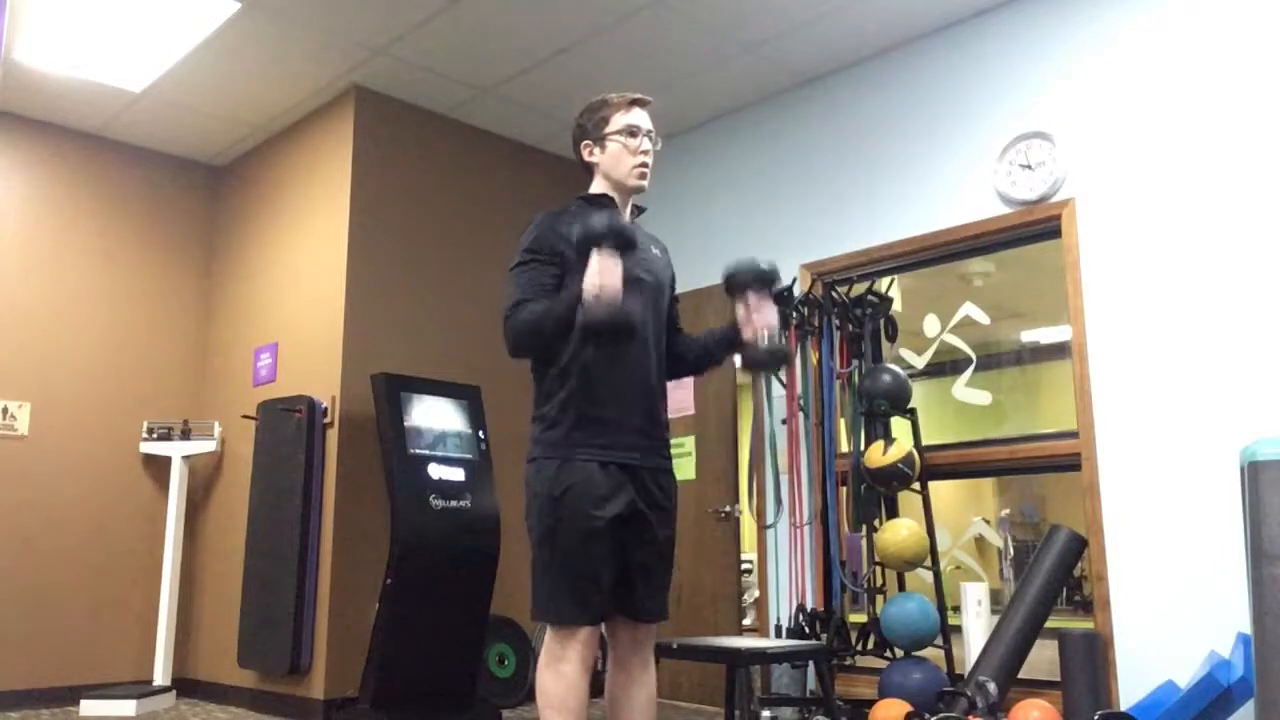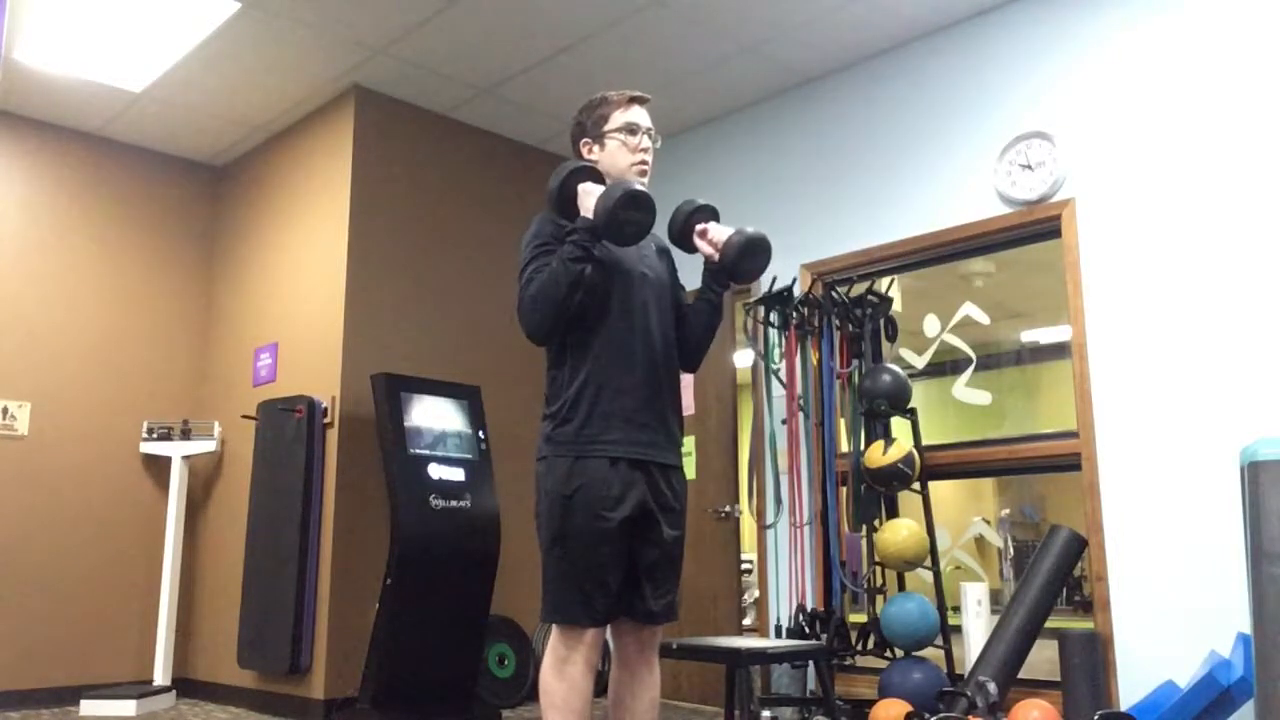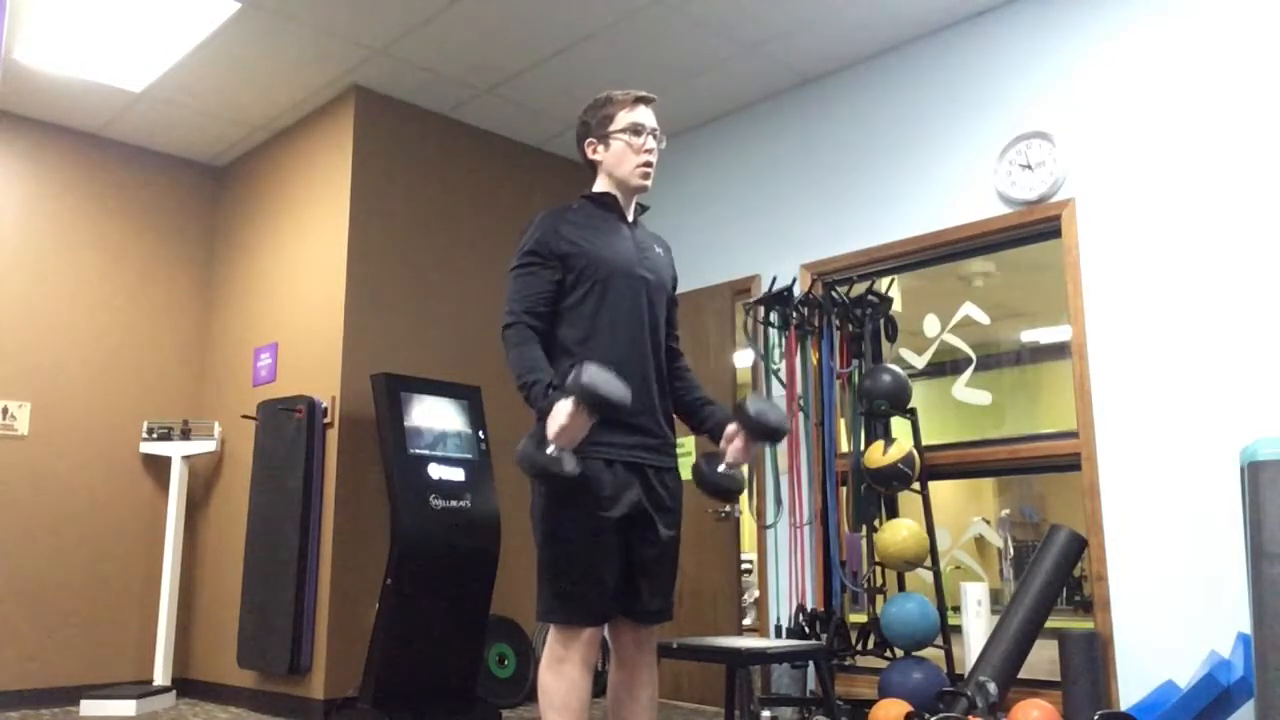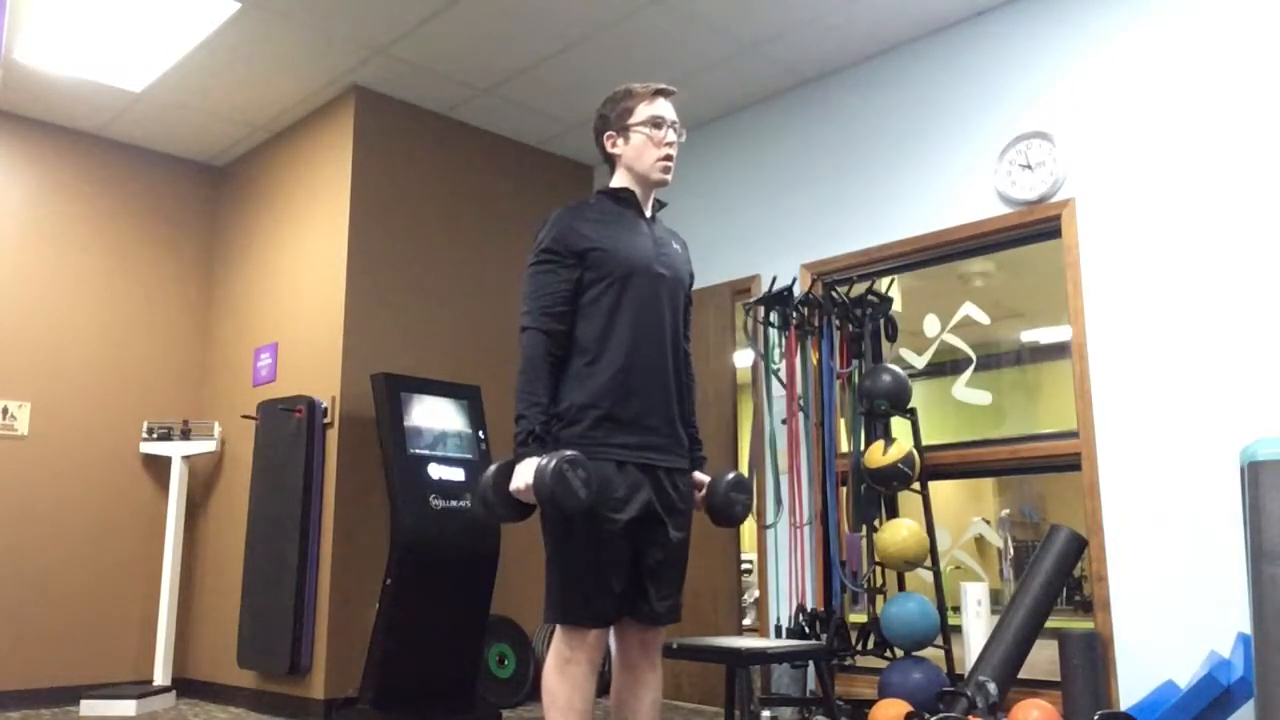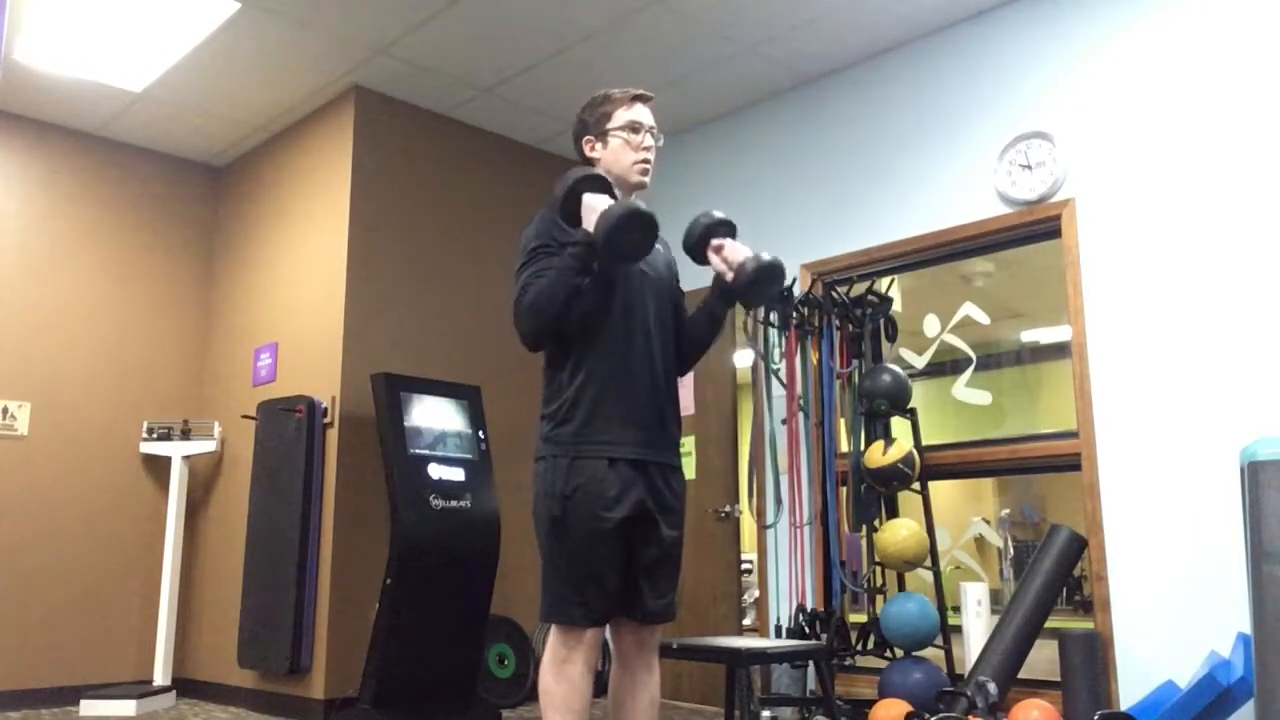
dt=1s
person 1, frame 1
left shoulder: (654, 250)
right shoulder: (557, 230)
right elbow: (519, 327)
left wrist: (731, 337)
right wrist: (579, 300)
left hip: (647, 464)
right hip: (576, 458)
left knee: (638, 631)
right knee: (573, 629)
person 1, frame 2
left shoulder: (655, 246)
right shoulder: (559, 226)
left elbow: (687, 352)
right elbow: (537, 319)
left wrist: (716, 274)
right wrist: (587, 232)
left hip: (657, 460)
right hip: (585, 457)
left knee: (642, 633)
right knee: (578, 630)
person 1, frame 3
left shoulder: (658, 250)
right shoulder: (558, 230)
right elbow: (519, 331)
left wrist: (718, 423)
right wrist: (550, 400)
left hip: (653, 463)
right hip: (583, 460)
left knee: (640, 632)
right knee: (576, 629)
person 1, frame 4
left shoulder: (674, 246)
right shoulder: (574, 227)
right elbow: (539, 341)
left wrist: (696, 460)
right wrist: (530, 447)
left hip: (663, 469)
right hip: (592, 462)
left knee: (646, 633)
right knee: (582, 630)
person 1, frame 5
left shoulder: (657, 246)
right shoulder: (560, 223)
right elbow: (532, 324)
left wrist: (723, 288)
right wrist: (586, 243)
left hip: (656, 462)
right hip: (584, 459)
left knee: (643, 631)
right knee: (577, 628)
